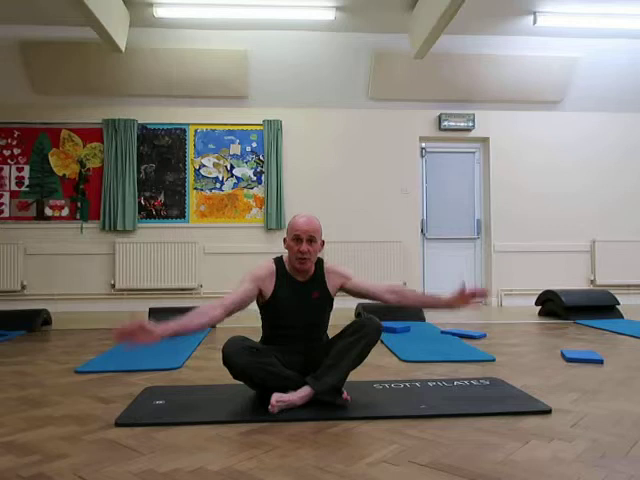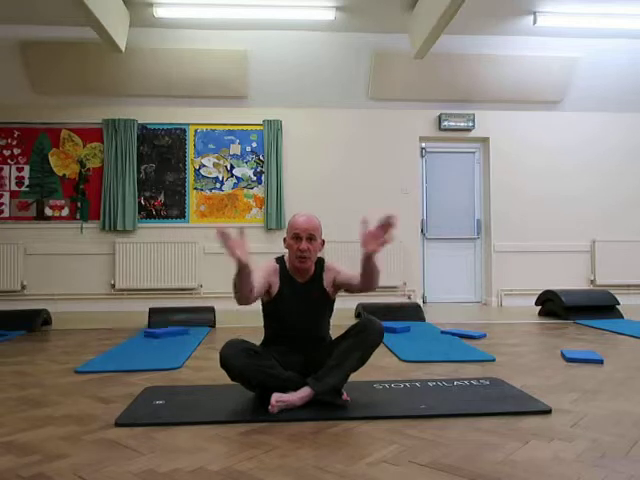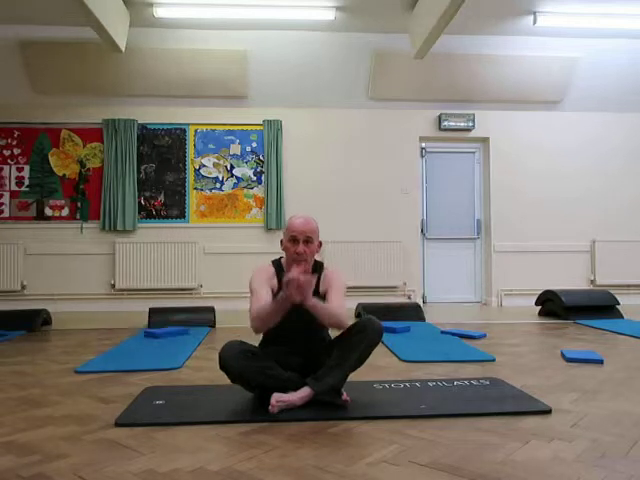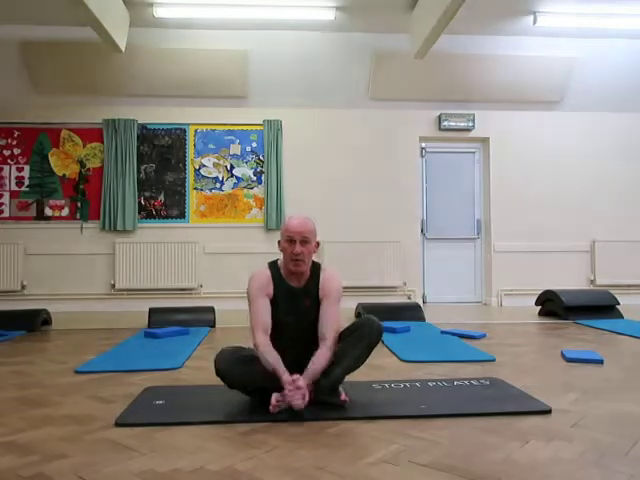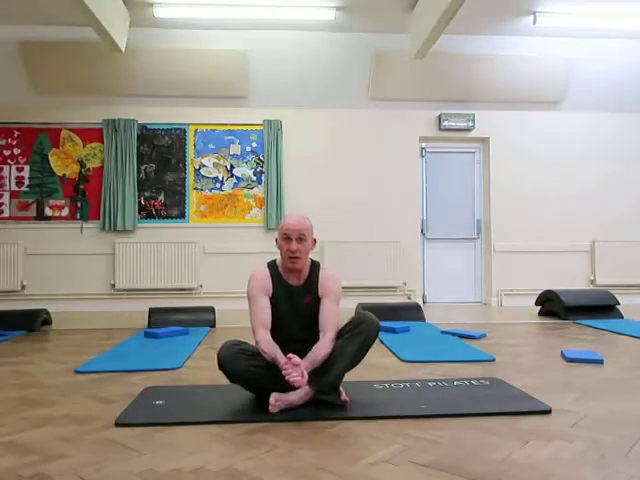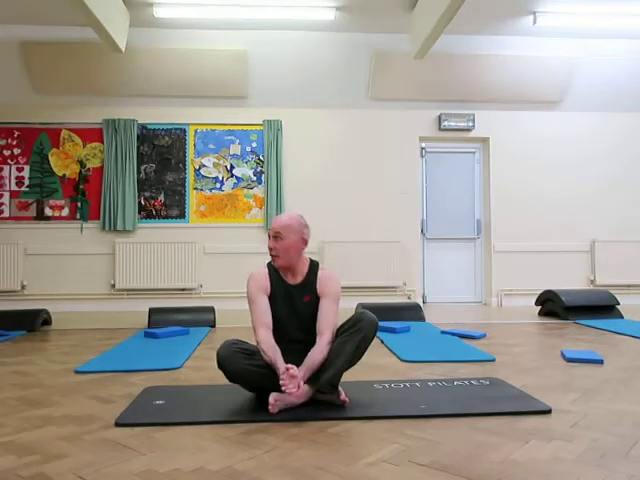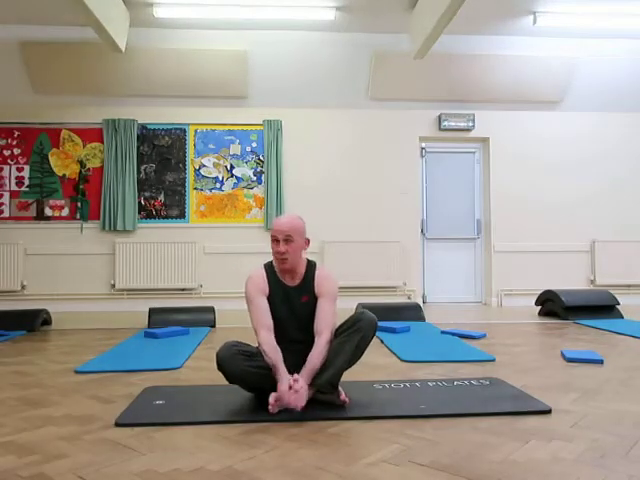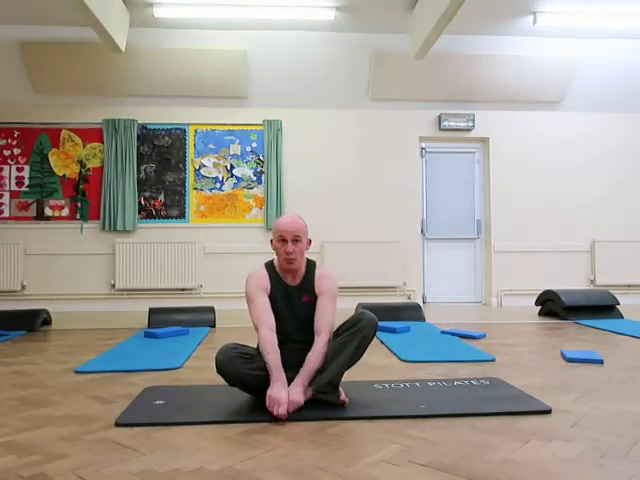
dt=0.3s
person 1, frame 1
left shoulder: (332, 275)
right shoulder: (265, 274)
left elbow: (386, 293)
right elbow: (220, 309)
left wrist: (443, 301)
right wrist: (163, 330)
left hip: (318, 358)
right hip: (275, 359)
left knee: (370, 326)
right knee: (233, 349)
left ankle: (303, 393)
right ankle: (322, 389)
person 1, frame 2
left shoulder: (329, 274)
right shoulder: (271, 272)
left elbow: (366, 285)
right elbow: (244, 298)
left wrist: (368, 257)
right wrist: (243, 265)
left hip: (320, 359)
right hip: (277, 360)
left knee: (372, 328)
right knee: (231, 353)
left ankle: (304, 393)
right ankle: (322, 388)
person 1, frame 3
left shoulder: (330, 277)
right shoulder: (265, 274)
left elbow: (342, 322)
right elbow: (258, 324)
left wrist: (308, 299)
right wrist: (286, 296)
left hip: (317, 358)
right hip: (276, 361)
left knee: (371, 327)
right knee: (230, 354)
left ankle: (303, 394)
right ankle: (323, 390)
person 1, frame 4
left shoulder: (329, 280)
right shoulder: (261, 280)
left elbow: (327, 341)
right elbow: (261, 338)
left wrist: (304, 381)
right wrist: (285, 378)
left hip: (314, 361)
right hip: (277, 363)
left knee: (371, 327)
right knee: (226, 361)
left ankle: (307, 391)
right ankle: (321, 391)
person 1, frame 5
left shoulder: (327, 279)
right shoulder: (261, 278)
left elbow: (328, 335)
right elbow: (261, 333)
left wrist: (305, 366)
right wrist: (283, 364)
left hip: (315, 361)
right hip: (277, 361)
left knee: (368, 322)
right knee: (228, 354)
left ankle: (305, 392)
right ankle: (322, 390)
person 1, frame 6
left shoulder: (326, 279)
right shoulder: (259, 279)
left elbow: (325, 337)
right elbow: (263, 333)
left wrist: (301, 374)
right wrist: (282, 370)
left hip: (314, 361)
right hip: (277, 361)
left knee: (367, 321)
right knee: (227, 353)
left ankle: (305, 391)
right ankle: (320, 389)
person 1, frame 7
left shoulder: (323, 279)
right shoulder: (258, 280)
left elbow: (323, 337)
right elbow: (265, 335)
left wrist: (303, 380)
right wrist: (283, 376)
left hip: (313, 359)
right hip: (277, 360)
left knee: (366, 321)
right knee: (227, 355)
left ankle: (310, 387)
right ankle: (321, 389)
person 1, frame 8
left shoulder: (324, 278)
right shoulder: (258, 279)
left elbow: (322, 336)
right elbow: (266, 332)
left wrist: (299, 384)
right wrist: (278, 382)
left hip: (313, 359)
right hip: (276, 360)
left knee: (366, 321)
right knee: (226, 357)
left ankle: (308, 390)
right ankle: (320, 389)
